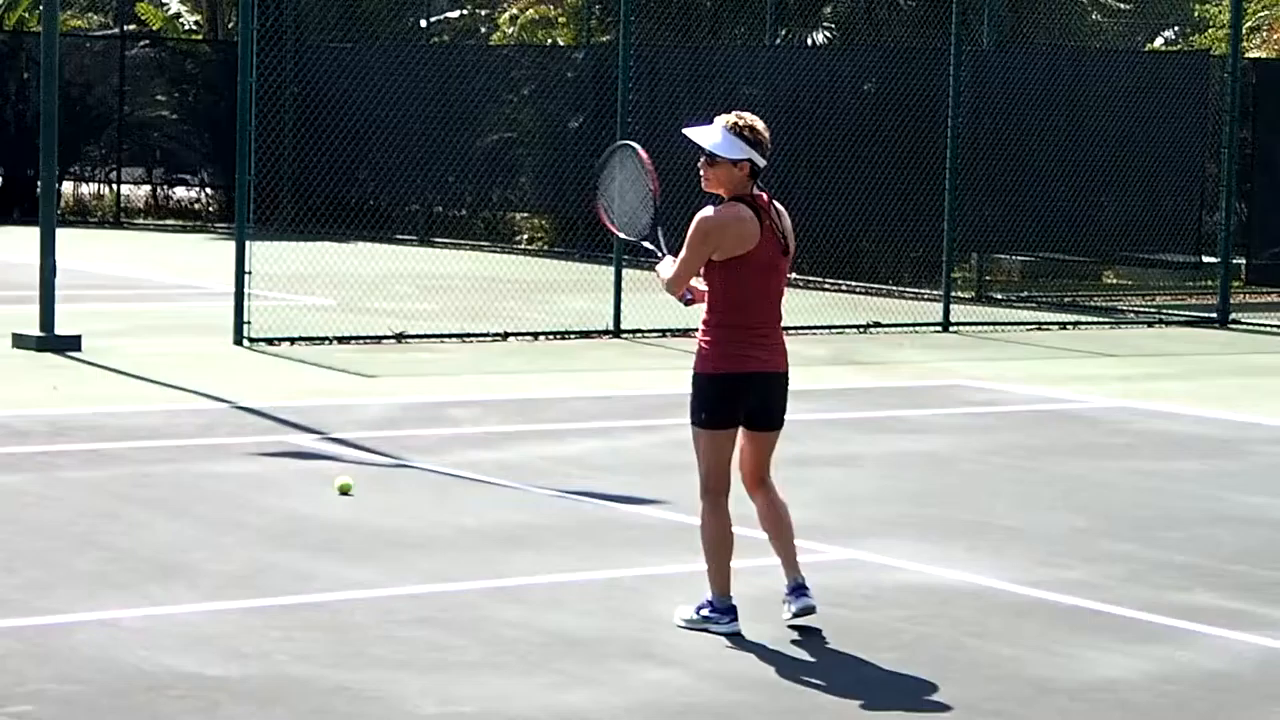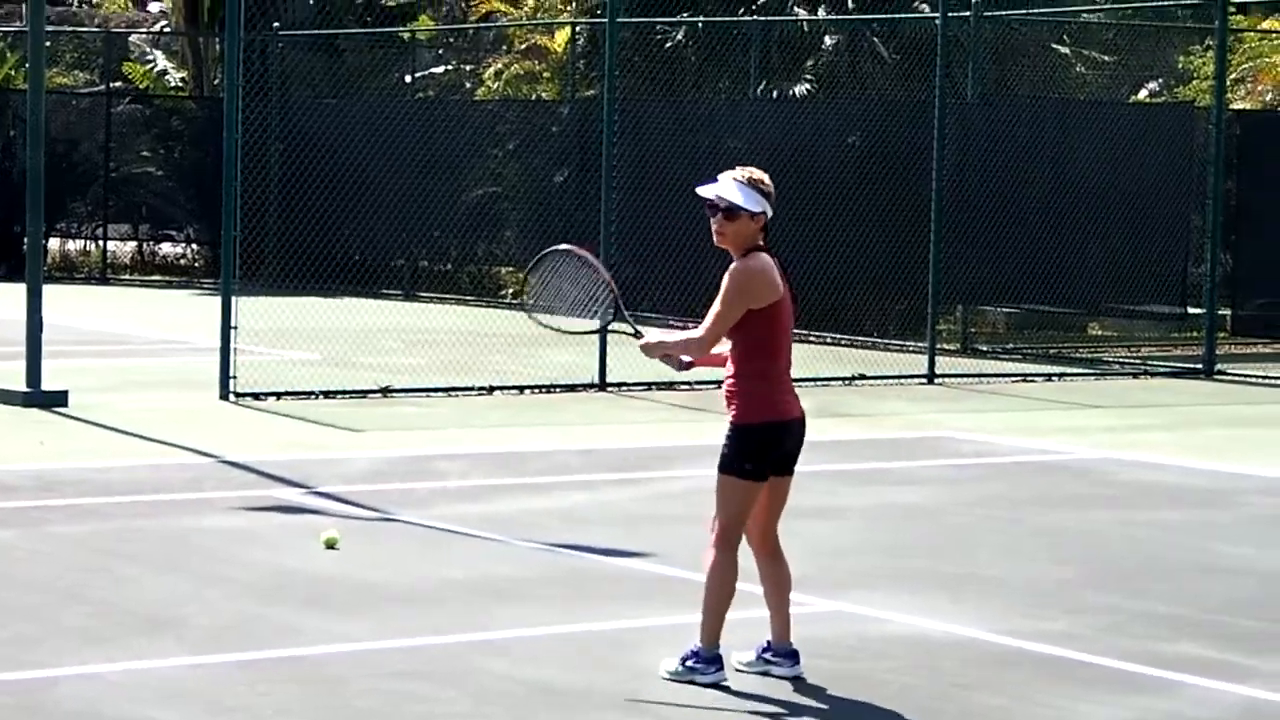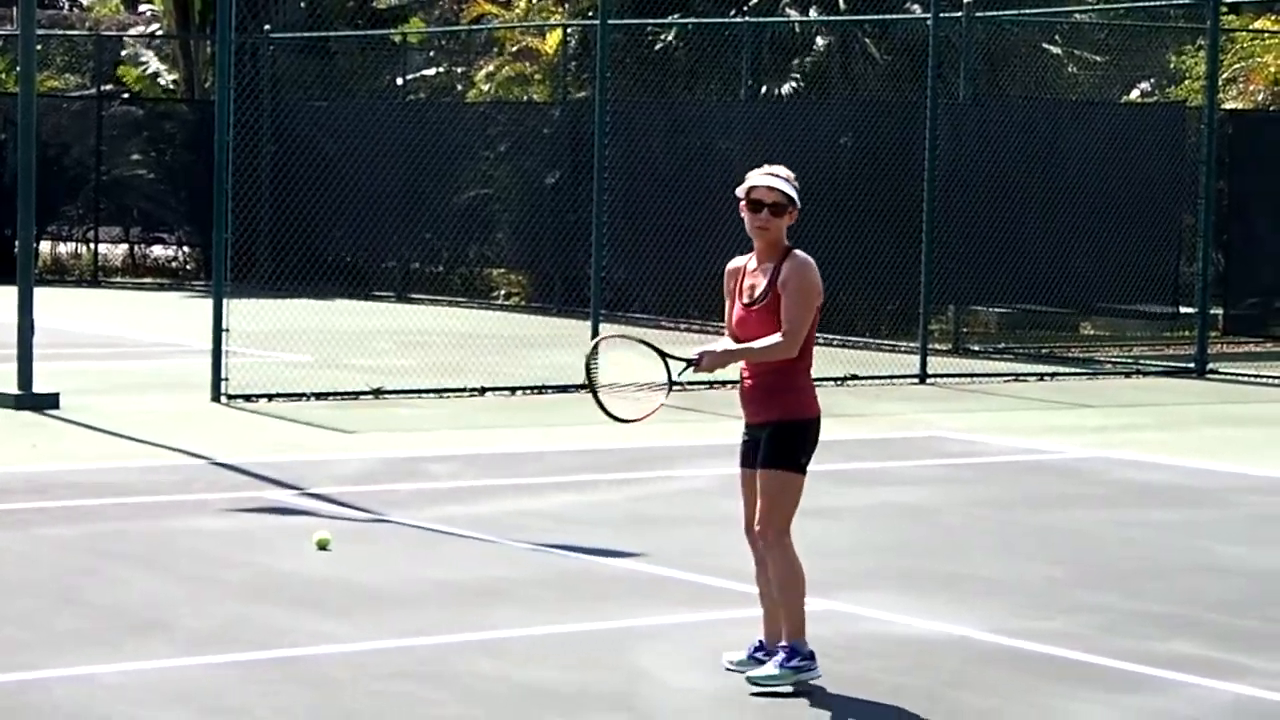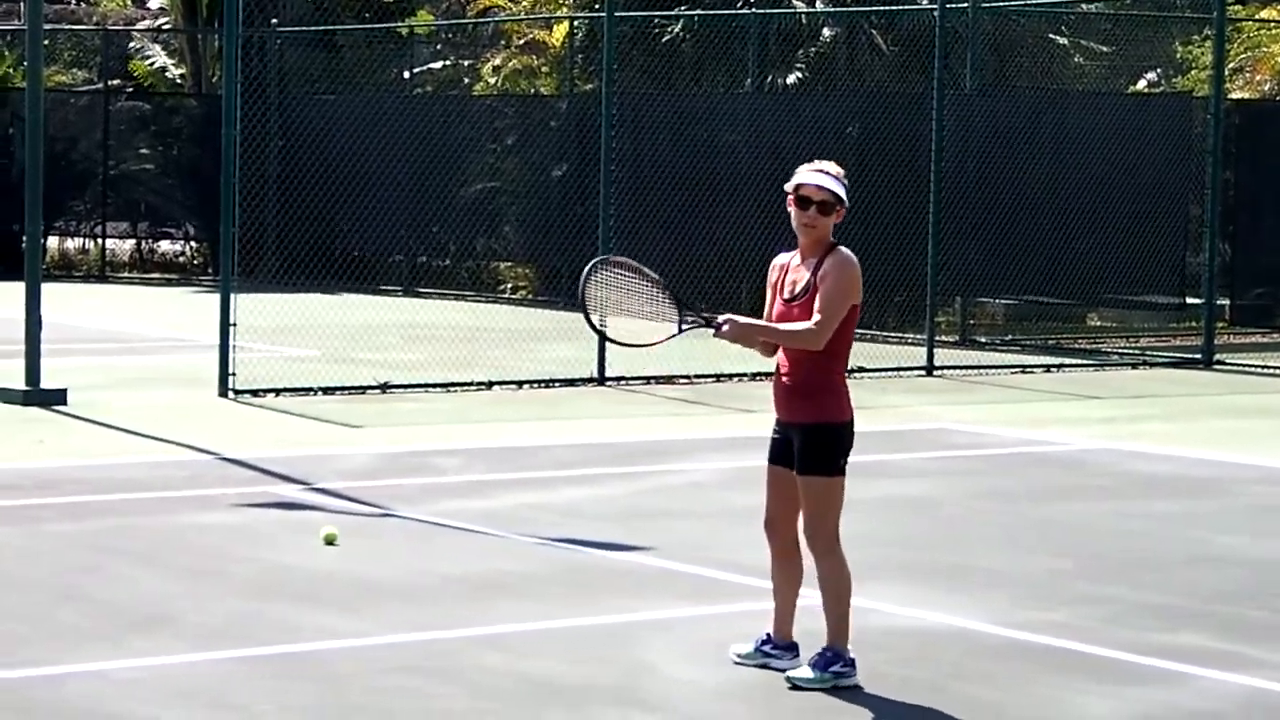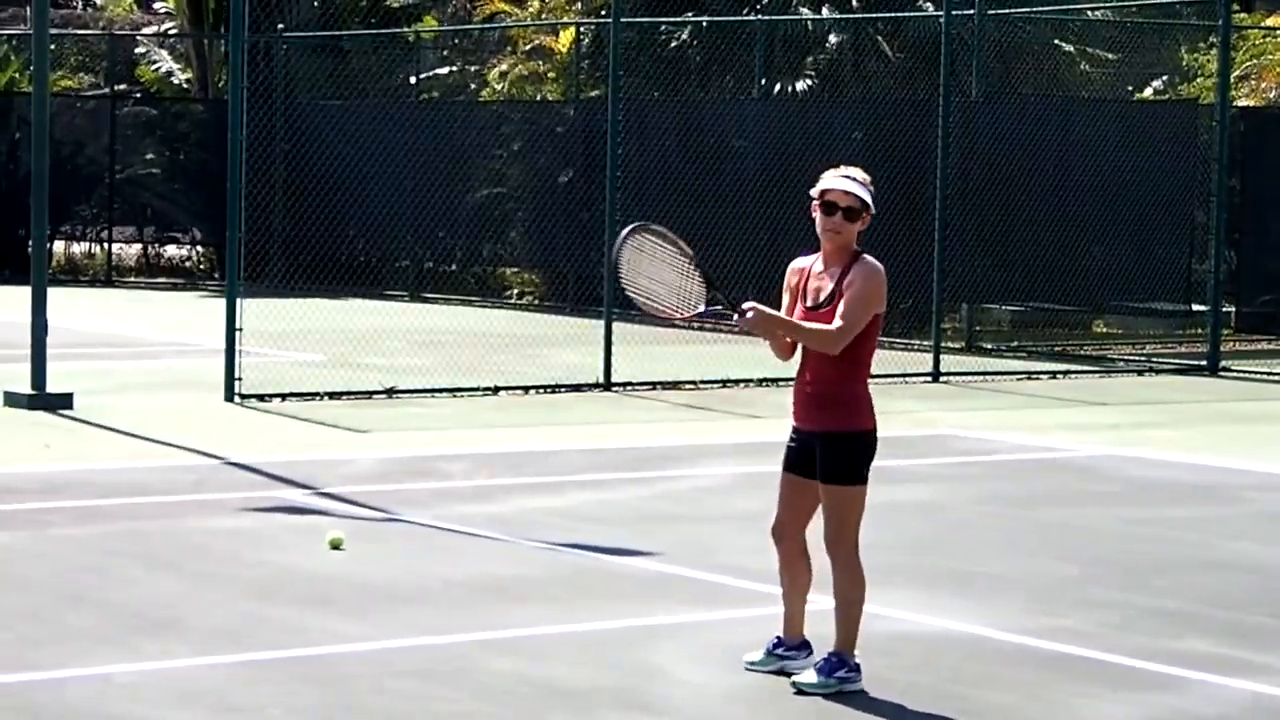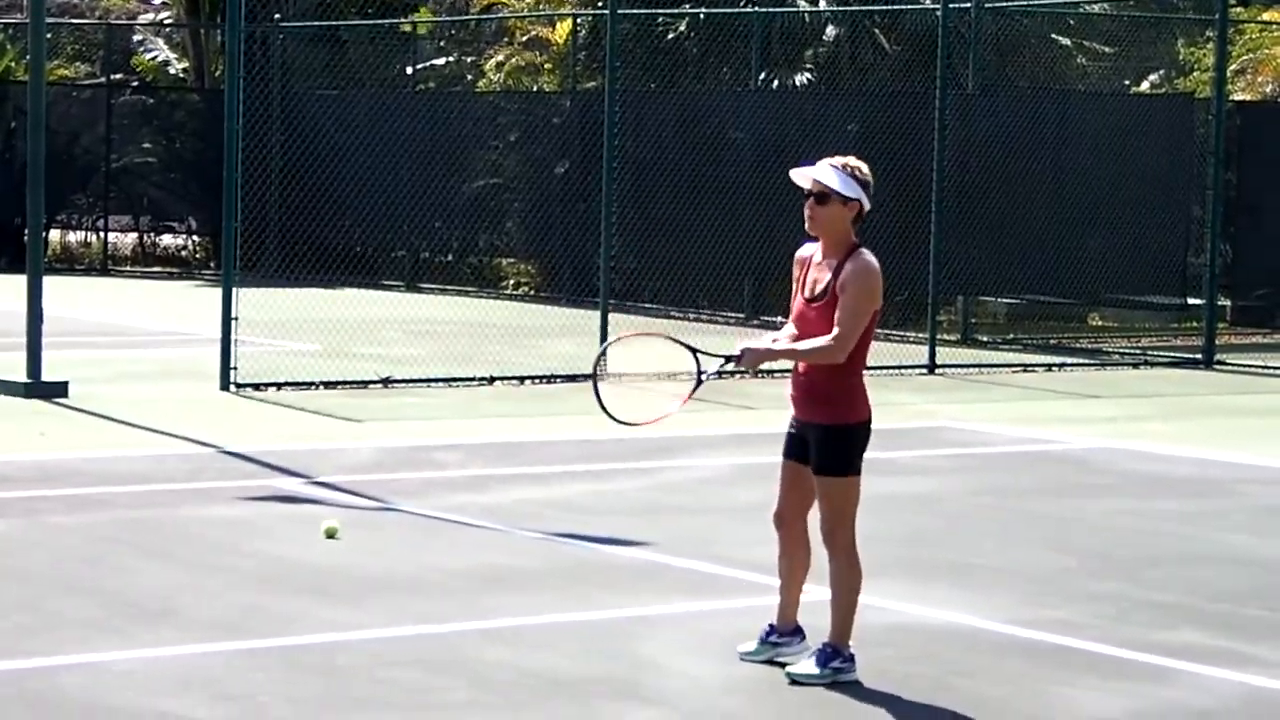
dt=0.4s
person 1, frame 1
left shoulder: (713, 220)
right shoulder: (778, 215)
left elbow: (672, 282)
left wrist: (670, 269)
left hip: (721, 371)
right hip: (770, 369)
left knee: (713, 491)
right knee: (759, 483)
left ankle: (720, 606)
right ankle: (797, 587)
person 1, frame 2
left shoulder: (751, 269)
right shoulder: (753, 268)
left elbow: (708, 336)
left wrist: (663, 342)
right wrist: (692, 356)
left hip: (760, 422)
right hip: (778, 419)
left knee: (724, 537)
right knee: (762, 536)
left ankle: (705, 655)
right ankle: (781, 648)
person 1, frame 3
left shoulder: (798, 268)
right shoulder: (736, 270)
left elbow: (789, 343)
left wrist: (729, 354)
right wrist: (718, 352)
left hip: (791, 418)
right hip: (758, 418)
left knee: (772, 534)
right knee: (757, 534)
left ankle: (798, 650)
right ankle: (771, 644)
person 1, frame 4
left shoulder: (841, 264)
right shoulder: (780, 265)
left elbow: (816, 335)
left wrist: (752, 326)
right wrist: (746, 333)
left hip: (824, 419)
right hip: (789, 417)
left knee: (821, 537)
right knee: (778, 528)
left ankle: (838, 657)
right ankle: (780, 640)
person 1, frame 5
left shoulder: (866, 273)
right shoulder: (799, 269)
left elbow: (834, 338)
right elbow: (785, 348)
left wrist: (773, 318)
right wrist: (768, 328)
left hip: (847, 427)
right hip: (807, 424)
left knee: (840, 544)
right knee: (785, 533)
left ankle: (844, 662)
right ankle: (792, 642)
person 1, frame 6
left shoulder: (861, 269)
right shoulder: (803, 257)
left elbow: (838, 347)
left wrist: (773, 352)
right wrist: (776, 340)
left hip: (840, 419)
right hip: (806, 414)
left knee: (836, 534)
right knee: (787, 520)
left ankle: (838, 653)
right ankle: (785, 629)
